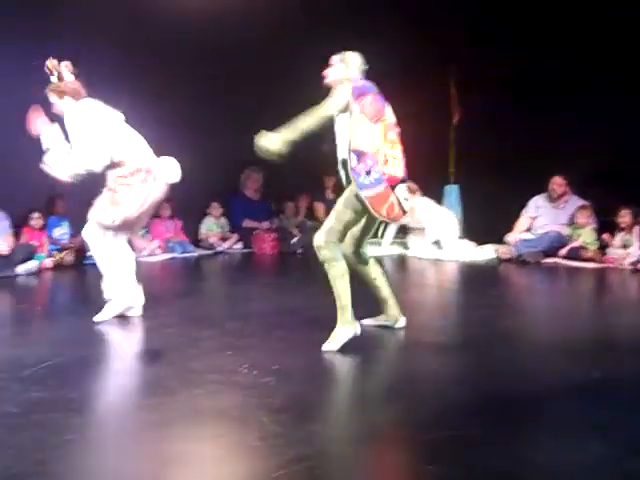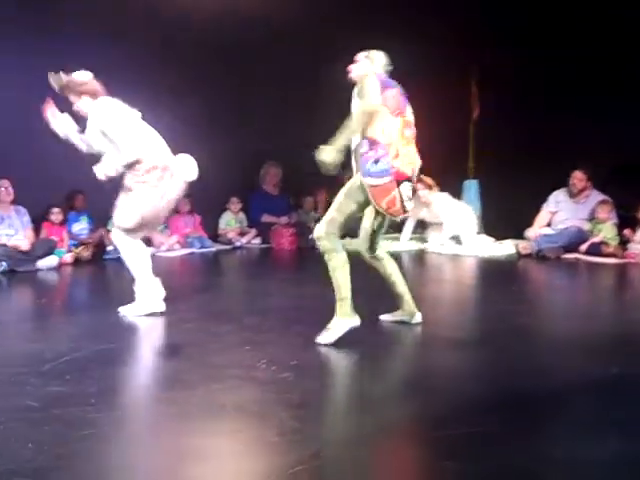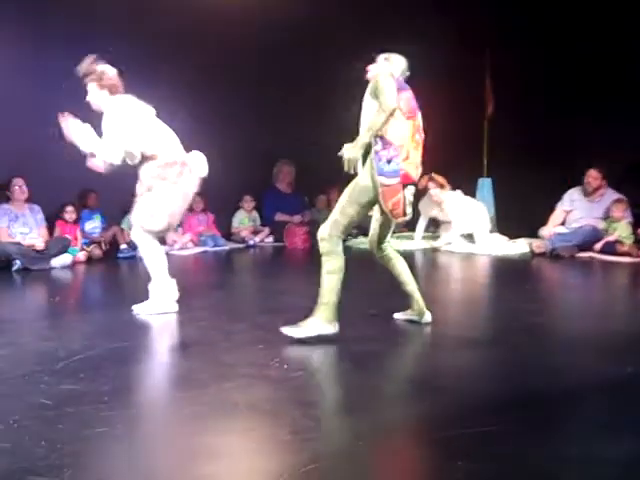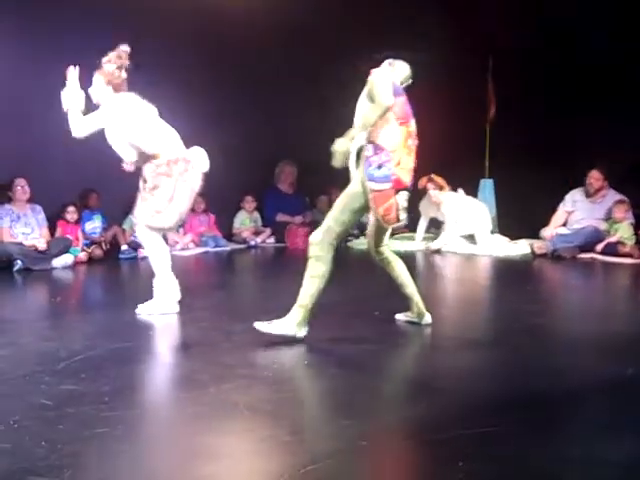
dt=0.1s
person 1, frame 1
left shoulder: (349, 87)
right shoulder: (373, 96)
left elbow: (326, 111)
right elbow: (386, 143)
left wrist: (280, 137)
left hip: (370, 175)
right hip: (380, 180)
left knee: (325, 242)
right knee: (353, 250)
left ankle: (346, 321)
right ankle: (392, 313)
person 1, frame 2
left shoulder: (370, 80)
right shoulder: (395, 95)
left elbow: (368, 107)
right elbow: (407, 142)
left wrist: (335, 147)
left hip: (376, 168)
right hip: (396, 175)
left knee: (325, 232)
right knee: (369, 247)
left ankle: (344, 312)
right ankle: (408, 309)
person 1, frame 3
left shoulder: (382, 78)
right shoulder: (406, 97)
left elbow: (390, 104)
left wrist: (360, 143)
left hip: (383, 167)
right hip: (401, 175)
left knee: (330, 232)
right knee: (379, 245)
left ankle: (325, 316)
right ankle: (419, 308)
person 1, frame 4
left shoulder: (380, 82)
right shoulder: (401, 104)
left elbow: (385, 103)
left wrist: (349, 138)
left hip: (374, 173)
right hip: (392, 180)
left knee: (323, 239)
right knee: (378, 248)
left ankle: (297, 319)
right ankle: (419, 310)
person 2, frame 1
left shoulder: (83, 114)
right shoulder: (85, 113)
left elbow: (91, 156)
right elbow: (77, 153)
left wrist: (59, 165)
right wrist: (47, 131)
left hip: (136, 177)
right hip: (133, 176)
left knee: (95, 231)
right knee: (113, 236)
left ankle: (119, 295)
right ankle: (131, 300)
person 2, frame 2
left shoulder: (103, 111)
right shoulder: (103, 113)
left elbow: (129, 148)
right elbow: (89, 146)
left wrist: (106, 170)
right wrist: (61, 123)
left hip: (155, 174)
right hip: (150, 174)
left knee: (122, 234)
right knee: (130, 236)
left ankle: (150, 296)
right ankle: (151, 295)
person 2, frame 3
left shoulder: (118, 110)
right shoulder: (117, 110)
left elbow: (112, 152)
left hip: (169, 171)
right hip: (161, 172)
left knee: (143, 233)
right knee: (142, 233)
left ankle: (165, 297)
right ankle: (164, 294)
person 2, frame 4
left shoulder: (118, 107)
right shoulder: (116, 107)
left hip: (172, 169)
right hip: (164, 169)
left knee: (149, 232)
right knee: (147, 231)
left ankle: (167, 297)
right ankle: (166, 294)
